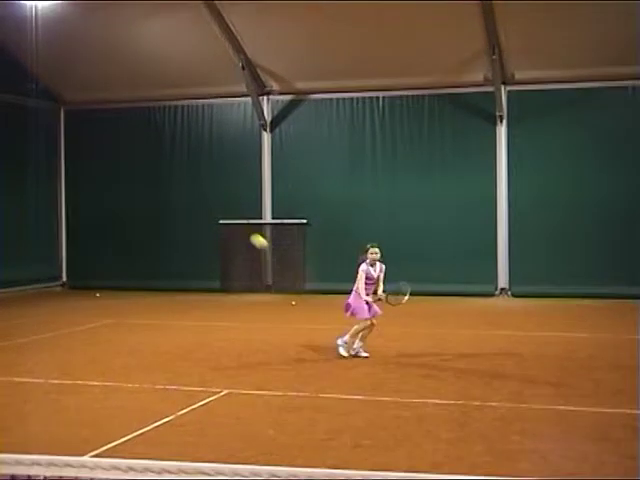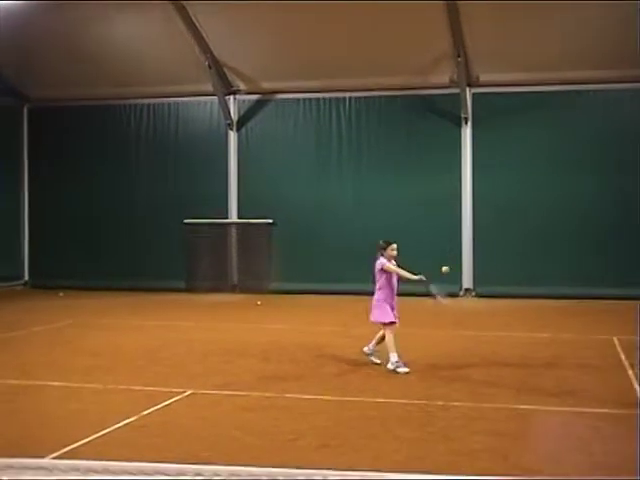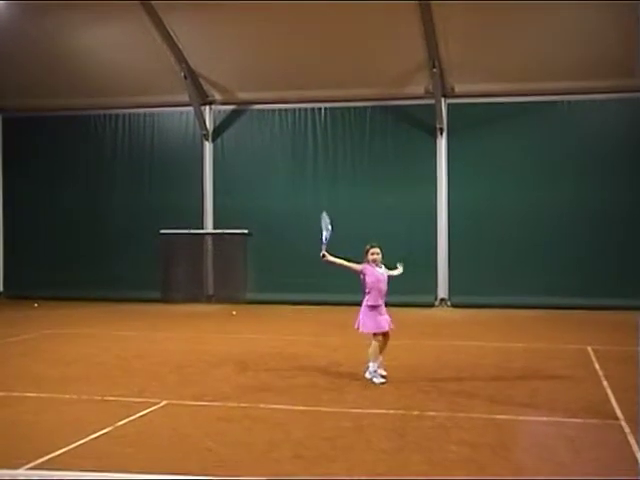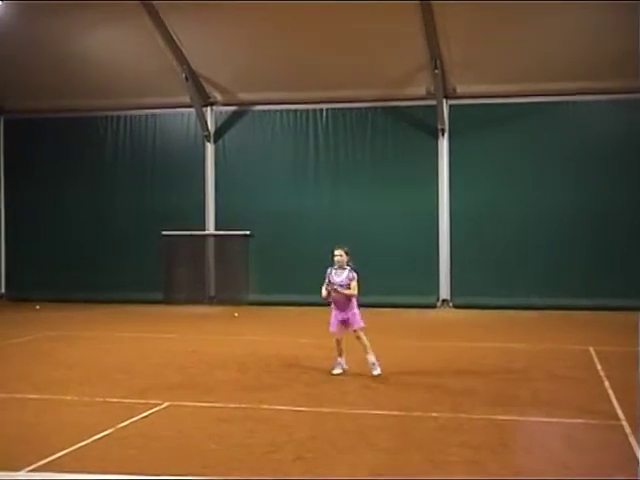
dt=0.7s
person 1, frame 1
left shoulder: (381, 267)
right shoulder: (364, 267)
left elbow: (380, 283)
right elbow: (361, 283)
left wrist: (379, 291)
right wrist: (364, 296)
left hip: (368, 298)
right hip: (358, 297)
left knee: (372, 323)
right knee: (366, 323)
left ankle: (356, 348)
right ankle: (344, 341)
person 1, frame 2
left shoulder: (389, 263)
right shoulder: (382, 263)
right elbow: (397, 271)
right wrist: (414, 277)
left hip: (388, 301)
right hip: (382, 301)
left knee: (387, 329)
right knee: (389, 330)
left ankle: (370, 348)
right ankle: (394, 361)
person 1, frame 3
left shoulder: (383, 270)
right shoulder: (365, 268)
left elbow: (392, 273)
right elbow: (347, 264)
left wrist: (399, 270)
right wrist: (329, 257)
left hip: (380, 307)
right hip: (370, 308)
left knee: (386, 336)
right knee: (377, 338)
left ankle: (376, 364)
right ankle: (372, 371)
person 1, frame 4
left shoulder: (351, 274)
right shoulder: (330, 272)
left elbow: (354, 292)
right elbow: (325, 287)
left wrist: (339, 291)
right wrist: (324, 293)
left hip: (351, 308)
right hip: (337, 308)
left knee: (359, 335)
right knee: (338, 338)
left ankle: (373, 362)
right ankle: (340, 363)
